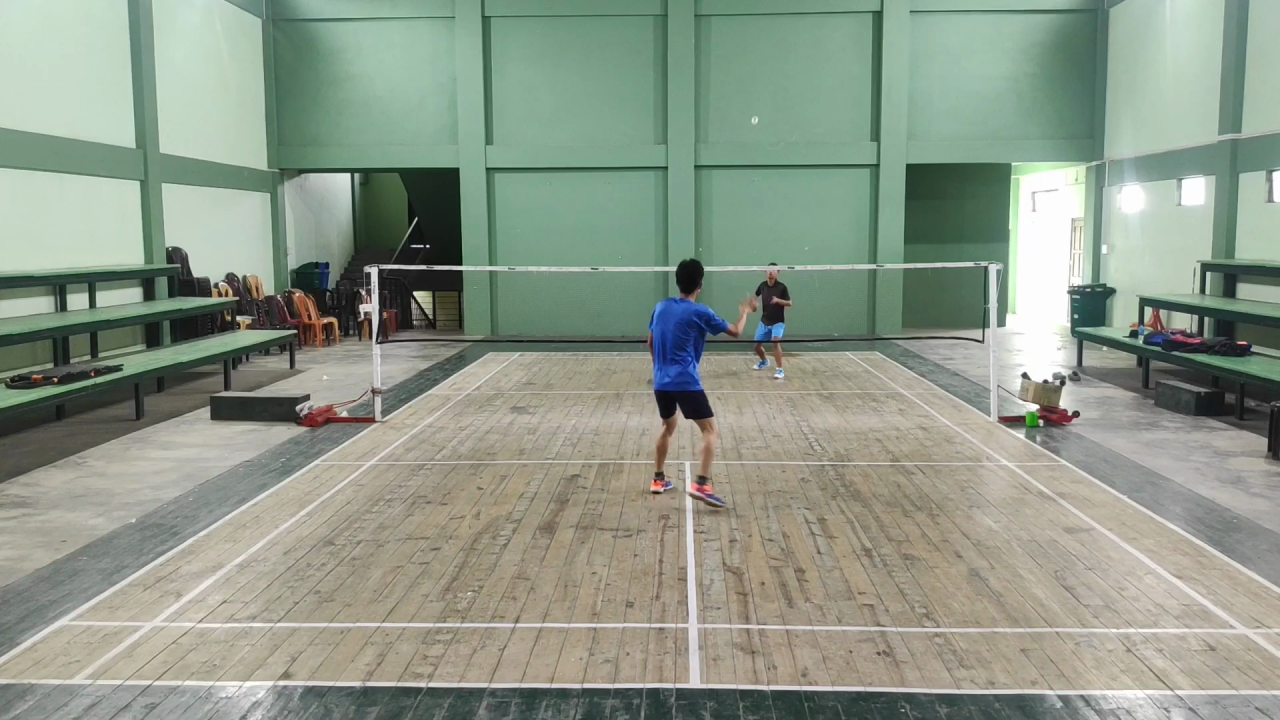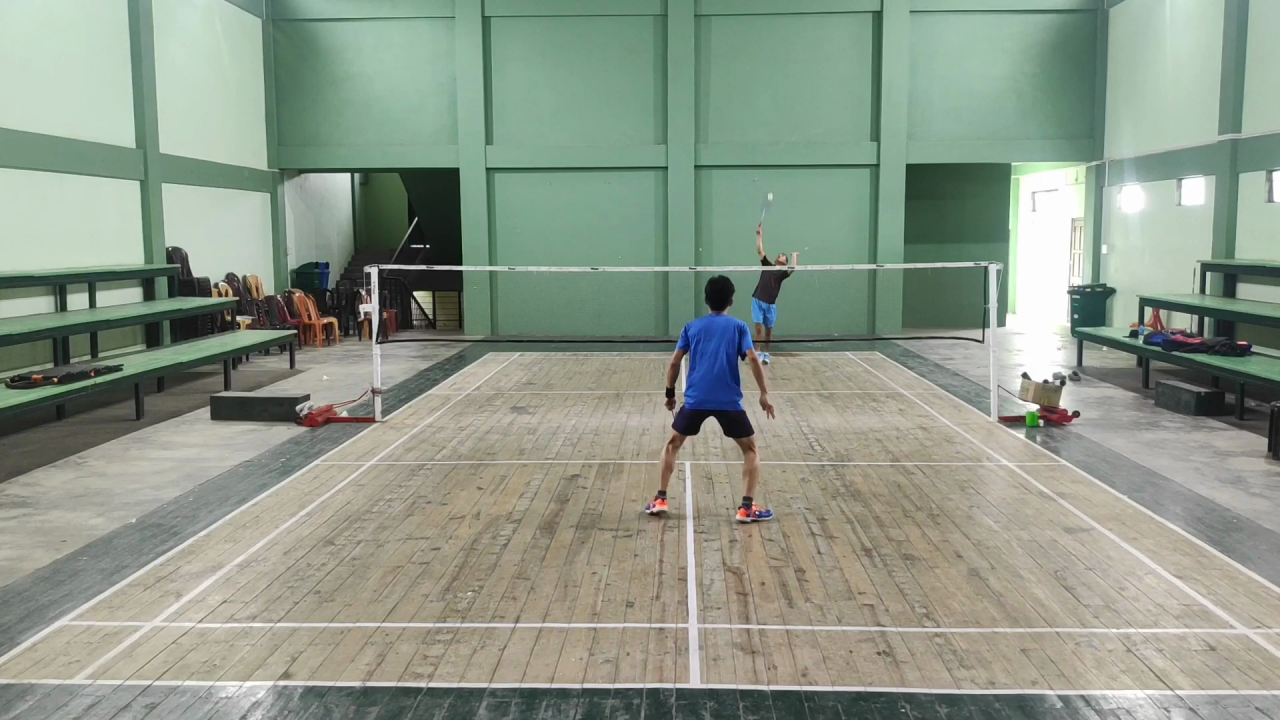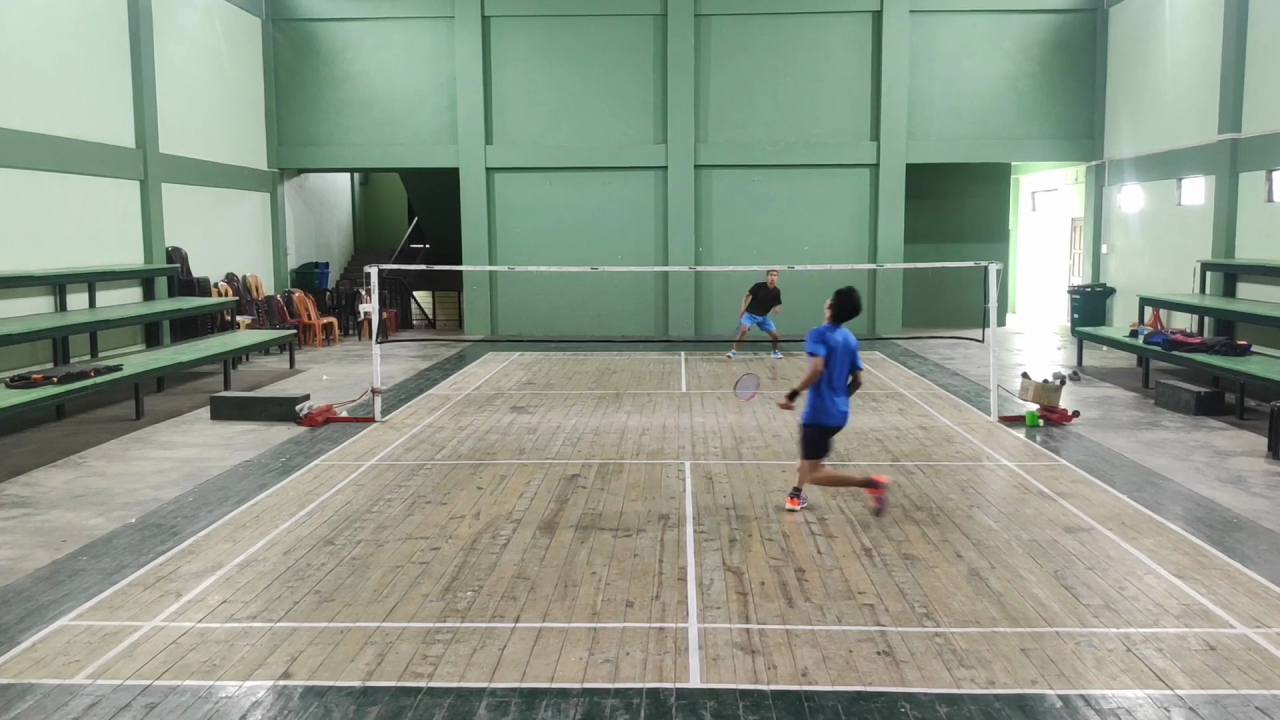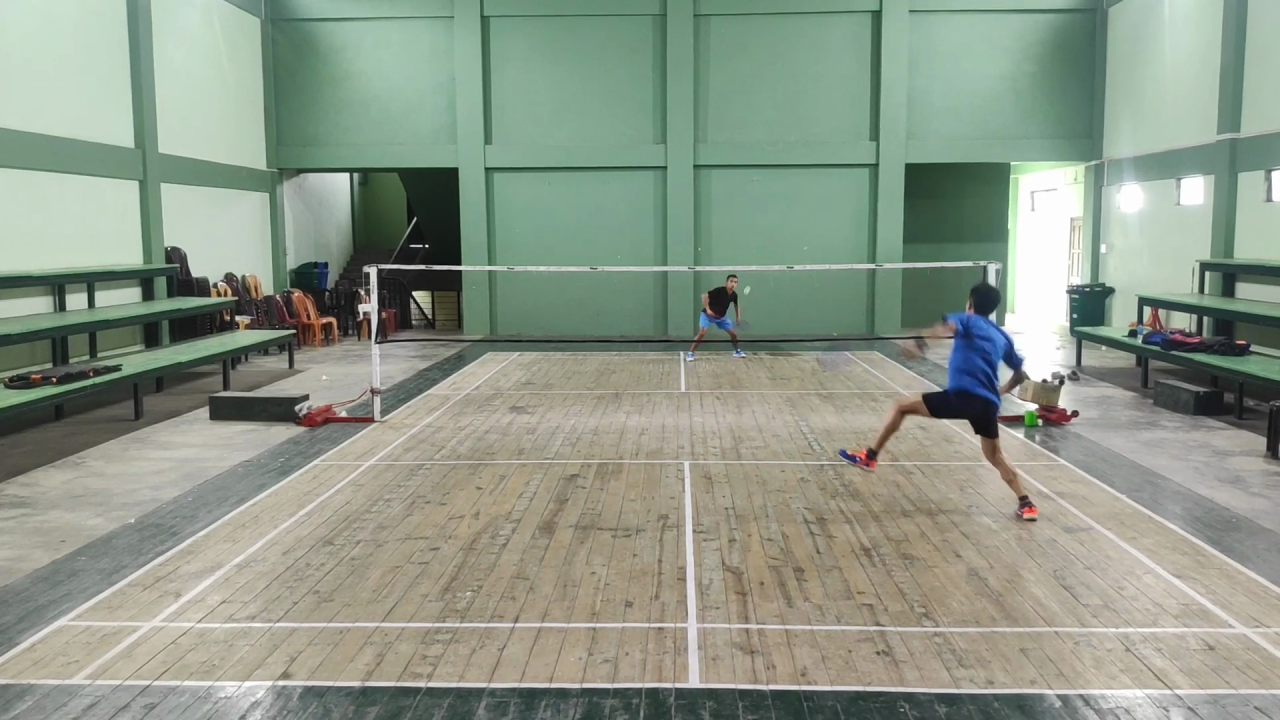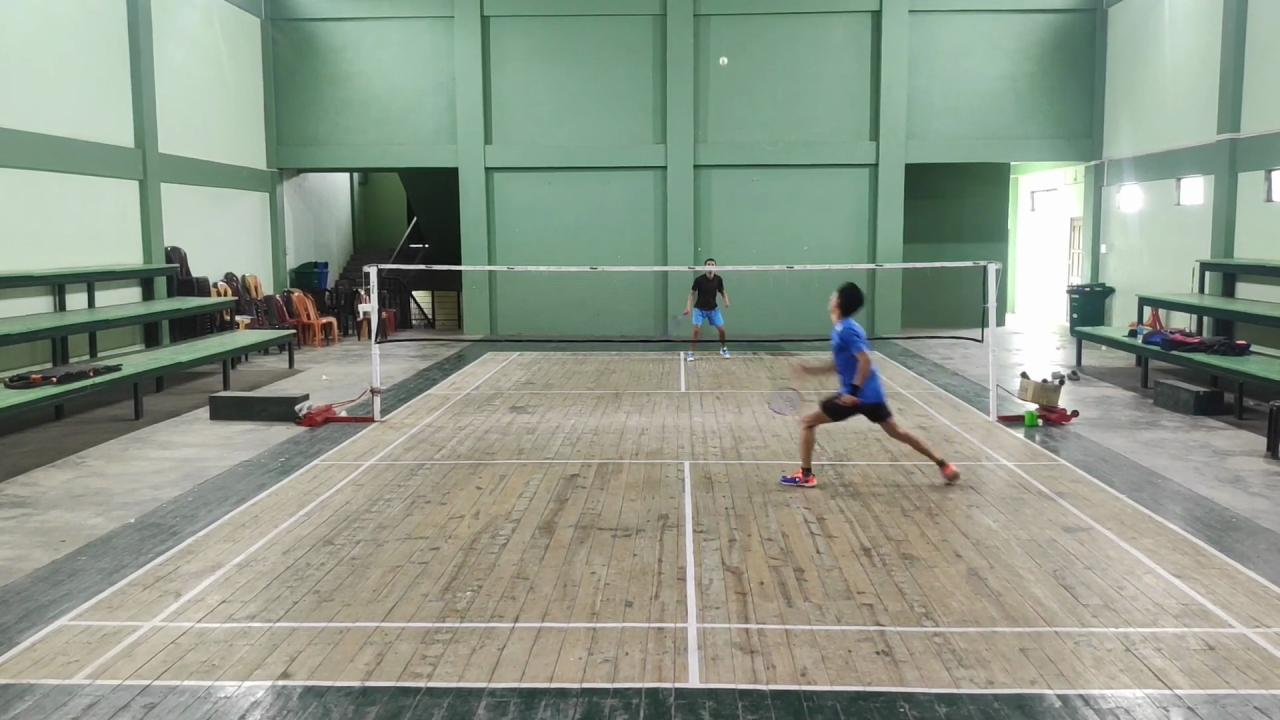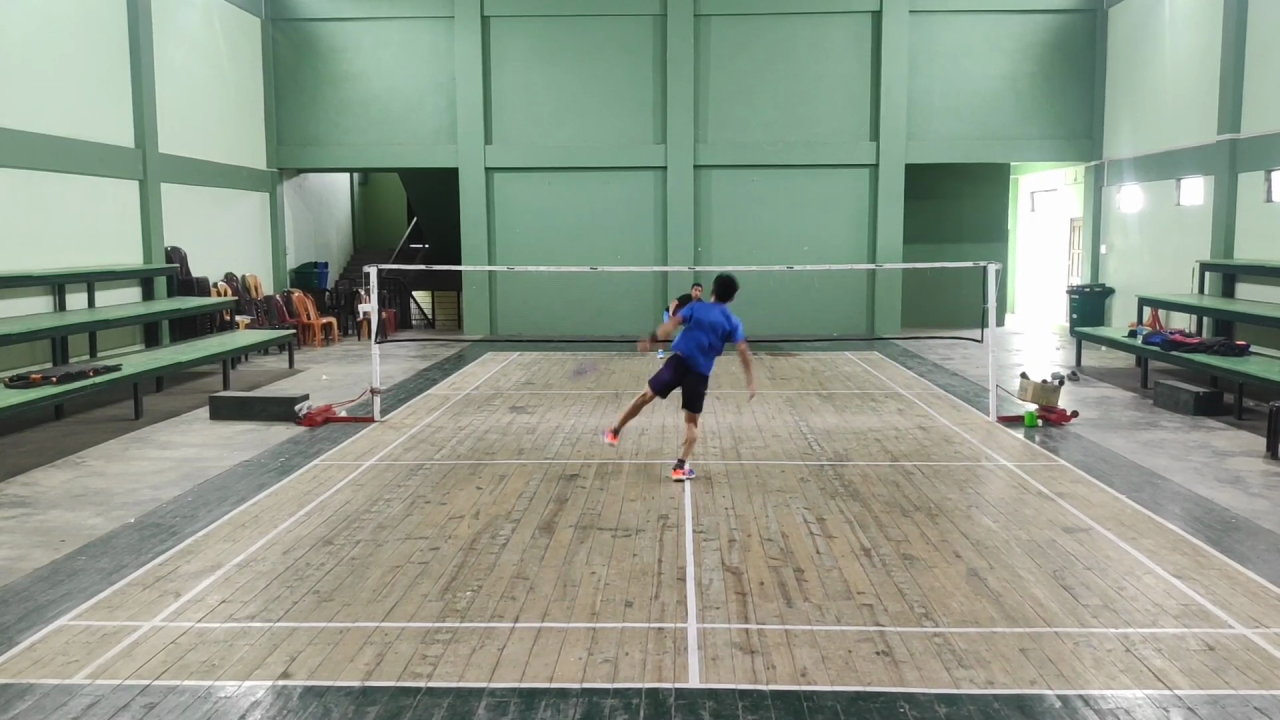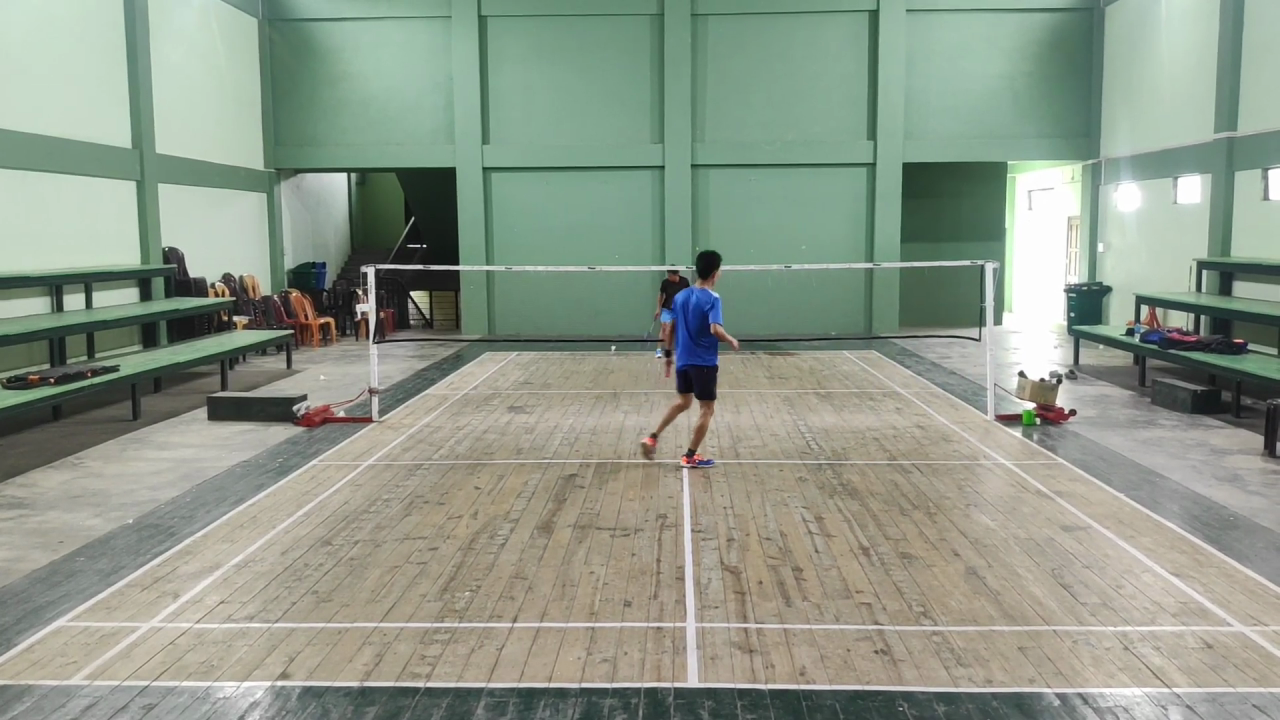
dt=0.7s
person 1, frame 1
left shoulder: (661, 307)
right shoulder: (700, 312)
left elbow: (650, 342)
right elbow: (735, 332)
right wrist: (745, 311)
left hip: (661, 381)
right hip: (686, 382)
left knee: (668, 427)
right knee: (709, 430)
left ankle: (658, 479)
right ankle: (701, 484)
person 1, frame 2
left shoulder: (691, 327)
right shoulder: (738, 327)
left elbow: (674, 363)
right elbow: (753, 359)
left wrist: (670, 394)
right wrist: (764, 394)
left hip: (695, 401)
right hip: (729, 402)
left knee: (673, 445)
right knee: (750, 450)
left ankle: (661, 499)
right ankle: (746, 507)
person 1, frame 3
left shoulder: (818, 334)
right shoulder: (849, 340)
left elbow: (816, 369)
right elbow: (857, 381)
left wrist: (792, 395)
left hip: (819, 413)
right hip: (839, 412)
left knee: (814, 474)
left ankle: (873, 484)
right ankle: (796, 496)
person 1, frame 4
left shoulder: (965, 320)
right shoulder: (1002, 337)
left elbow: (948, 328)
right elbow: (1021, 373)
left wrist: (920, 344)
right wrist: (1004, 390)
left hip: (962, 393)
right hip: (989, 402)
left knee: (902, 406)
right knee: (995, 456)
left ankle: (869, 457)
right ankle: (1026, 504)
person 1, frame 5
left shoulder: (847, 331)
right shoulder: (842, 328)
left elbow: (865, 361)
left wrist: (852, 391)
right wrist: (810, 370)
left hip: (856, 396)
right hip: (871, 394)
left knee: (807, 423)
right knee: (896, 431)
left ankle: (805, 474)
right ankle: (944, 466)
person 1, frame 6
left shoulder: (697, 306)
right shoulder: (733, 322)
left elbow: (674, 323)
right elbow: (743, 350)
left wrist: (653, 338)
right wrist: (750, 380)
left hip: (680, 363)
right hip: (700, 374)
left knee: (645, 398)
right knee: (692, 423)
left ankle: (615, 432)
right ankle: (681, 466)
person 1, frame 7
left shoulder: (680, 296)
right shoulder: (712, 299)
left elbow: (670, 329)
right elbow: (715, 330)
left wrist: (668, 354)
right wrist: (731, 341)
left hip: (683, 361)
right hip: (704, 363)
left knee: (682, 402)
right knee: (707, 410)
left ankle: (652, 438)
right ankle: (690, 456)
